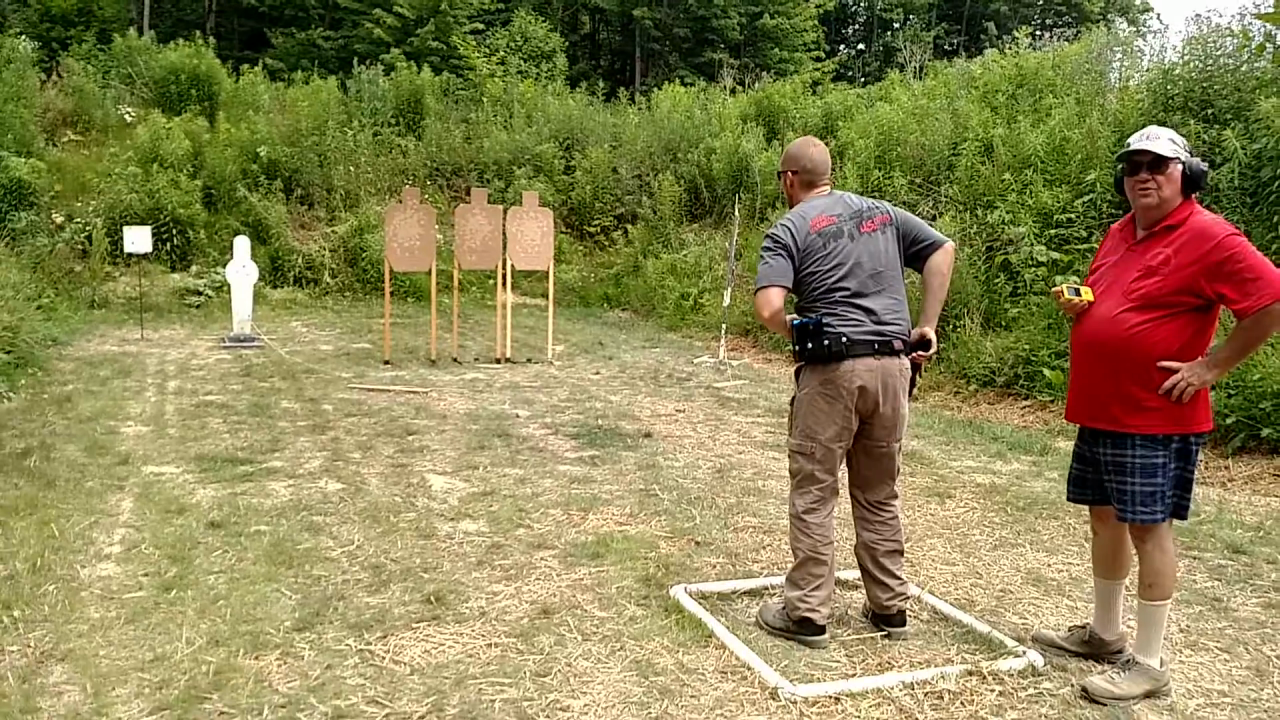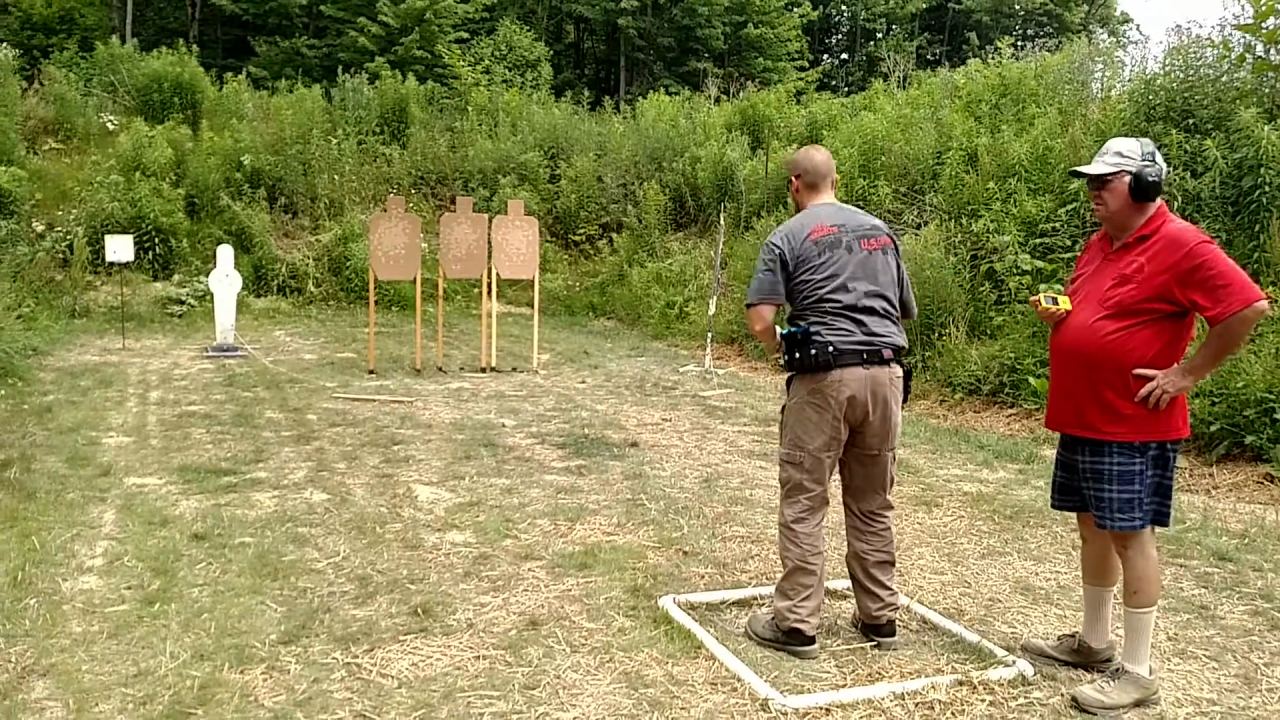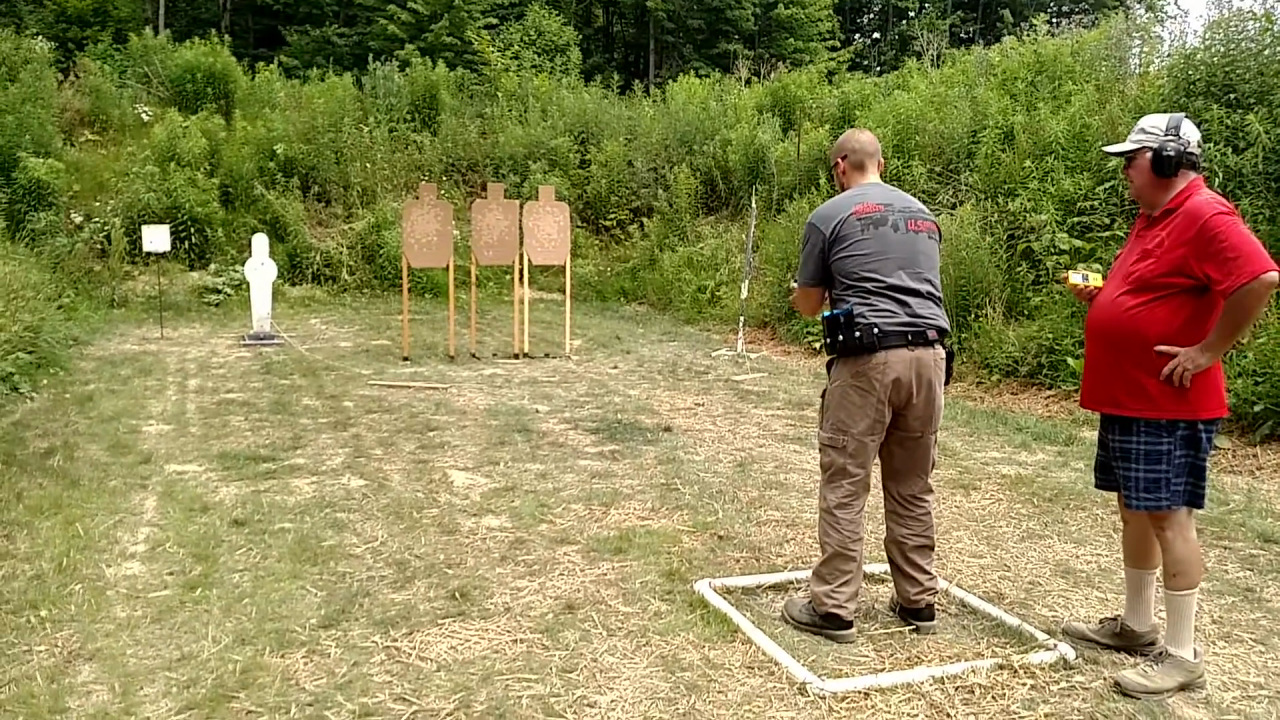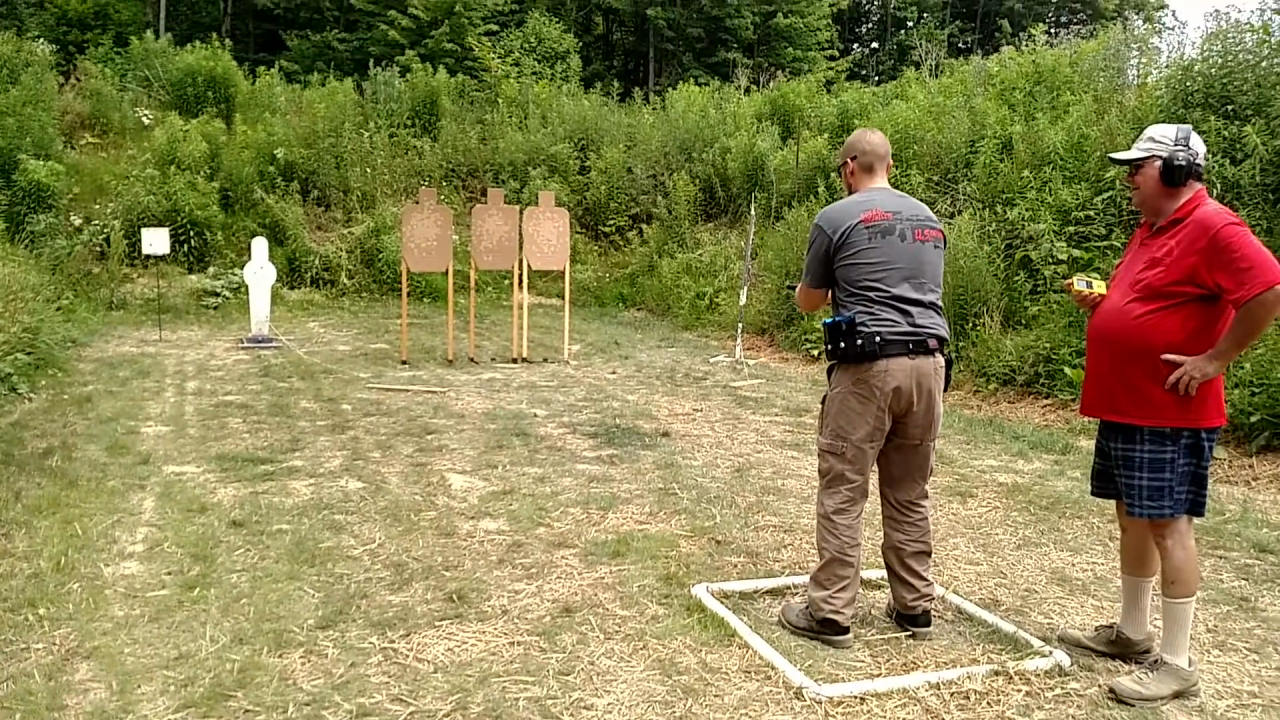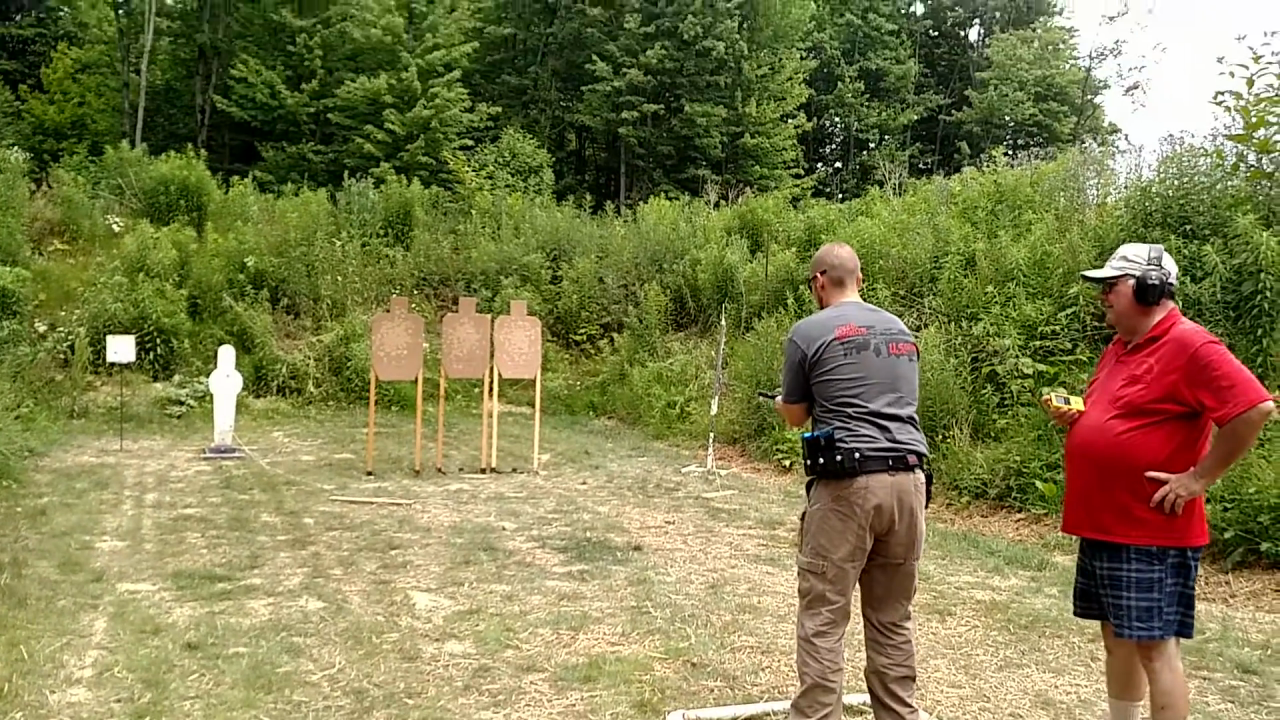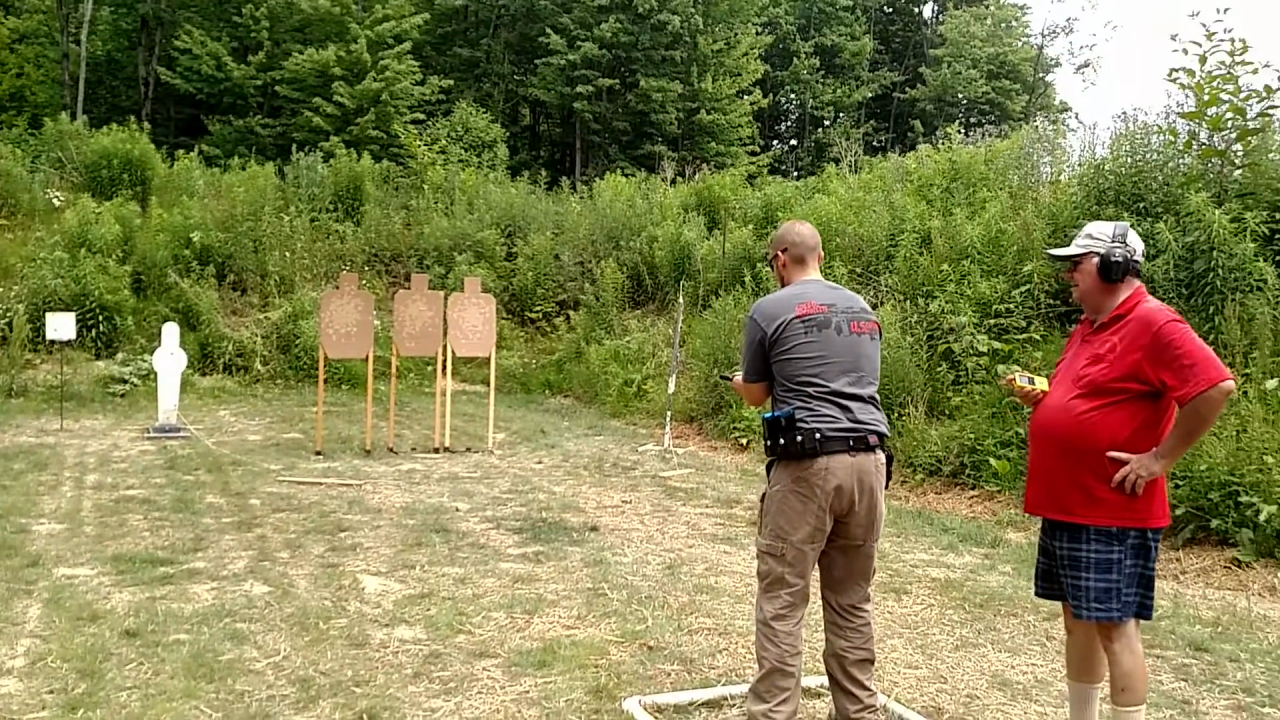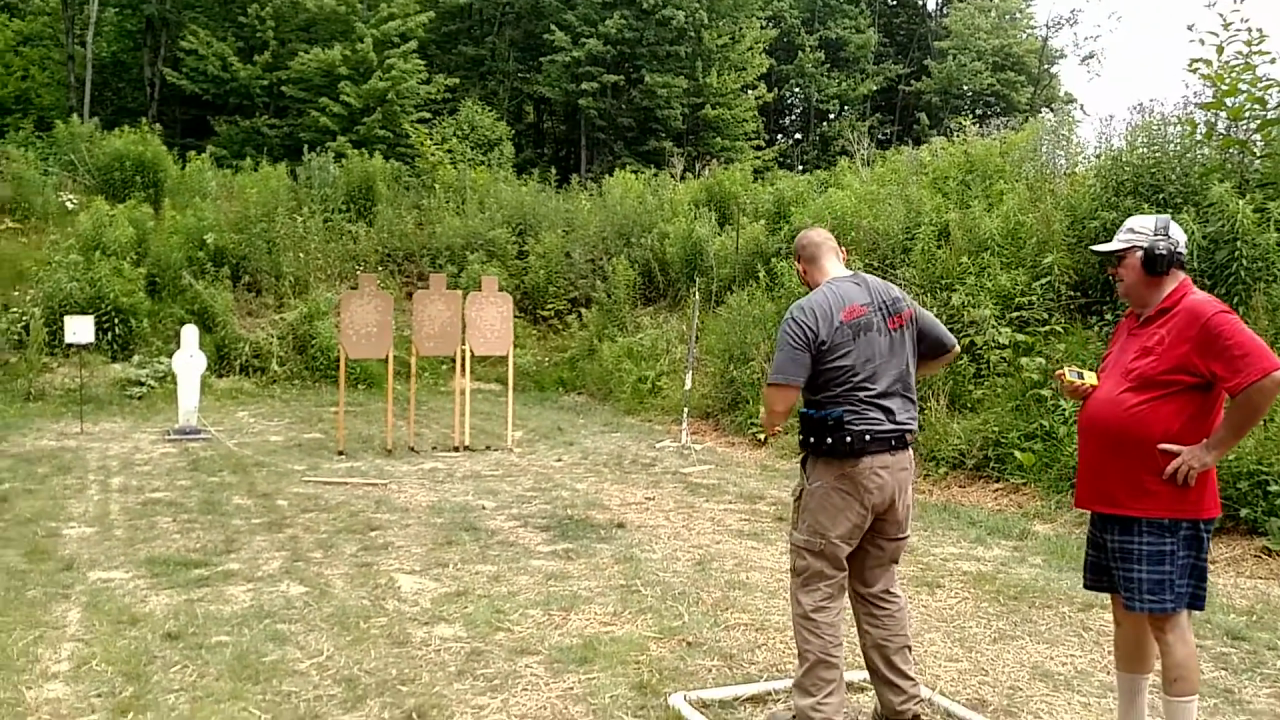
dt=0.7s
person 1, frame 1
left shoulder: (1210, 237)
right shoulder: (1118, 234)
left wrist: (1211, 367)
right wrist: (1077, 308)
left hip: (1156, 417)
right hip: (1099, 410)
left knee: (1149, 529)
right knee: (1105, 517)
left ankle: (1148, 663)
right ankle: (1104, 633)
person 1, frame 2
left shoulder: (1181, 244)
right shoulder: (1099, 244)
left elbow: (1249, 306)
left wrist: (1186, 374)
right wrist: (1056, 317)
left hip: (1133, 425)
right hip: (1082, 418)
left knee: (1129, 535)
right knee: (1092, 528)
left ankle: (1137, 671)
right ankle: (1093, 641)
person 1, frame 3
left shoulder: (1205, 215)
right shoulder: (1151, 217)
left wrist: (1208, 351)
right wrist: (1099, 296)
left hip: (1168, 403)
right hip: (1126, 397)
left knee: (1168, 516)
right knee: (1133, 508)
left ankle: (1180, 655)
right ankle: (1135, 624)
person 1, frame 4
left shoulder: (1212, 227)
right shoulder: (1150, 229)
left wrist: (1214, 360)
right wrist: (1099, 303)
left hip: (1169, 413)
right hip: (1124, 406)
left knee: (1168, 524)
right knee: (1132, 518)
left ankle: (1176, 662)
right ankle: (1130, 632)
person 1, frame 5
left shoulder: (1189, 346)
right shoulder: (1119, 348)
left wrist: (1199, 478)
right wrist: (1074, 419)
left hip: (1151, 534)
right hip: (1103, 526)
left knee: (1154, 646)
right knee: (1117, 640)
person 1, frame 6
left shoulder: (1154, 324)
right shoulder: (1088, 327)
left elbow: (1216, 386)
left wrist: (1160, 457)
right wrist: (1039, 397)
left hip: (1113, 514)
right hip: (1065, 507)
left knee: (1114, 627)
right knee: (1077, 621)
person 1, frame 7
left shoulder: (1202, 315)
right shoulder: (1133, 320)
left wrist: (1211, 449)
right wrist: (1087, 391)
left hip: (1164, 506)
right hip: (1113, 499)
left knee: (1165, 618)
right knee: (1126, 611)
person 2, frame 1
left shoulder: (788, 230)
right shoulder: (880, 212)
left elbow: (768, 309)
right elbow: (943, 250)
left wrist: (794, 333)
right wrist: (926, 326)
left hip: (833, 370)
right hip: (892, 365)
left knee: (813, 494)
right knee: (880, 493)
left ankle: (807, 613)
right ankle: (889, 606)
person 2, frame 2
left shoulder: (786, 238)
right shoulder: (881, 231)
left elbow: (760, 322)
right elbow: (906, 312)
left wrist: (783, 347)
left hip: (824, 378)
right hip: (884, 375)
left knee: (803, 504)
right knee: (872, 504)
left ankle: (796, 623)
right ankle: (879, 616)
person 2, frame 3
left shoulder: (829, 216)
right shoulder: (922, 214)
left elbow: (809, 304)
left wrist: (806, 296)
left hip: (867, 360)
right hip: (928, 356)
left knee: (844, 487)
right knee: (912, 487)
left ankle: (832, 607)
right ankle: (918, 600)
person 2, frame 4
left shoulder: (835, 218)
right shoulder: (929, 218)
left elbow: (809, 302)
left wrist: (835, 291)
left hip: (868, 367)
right hip: (927, 364)
left knee: (842, 494)
right knee: (910, 494)
left ankle: (830, 612)
right ankle: (914, 606)
person 2, frame 5
left shoulder: (809, 332)
right shoulder: (901, 331)
left elbow: (795, 417)
left wrist: (784, 403)
left hip: (849, 484)
right hip: (908, 480)
left knee: (823, 617)
right knee: (892, 617)
person 2, frame 6
left shoulder: (768, 310)
right shoulder: (862, 308)
left elbow: (756, 396)
left wrist: (740, 382)
left hip: (808, 466)
right hip: (868, 461)
left knee: (782, 599)
right knee: (852, 599)
person 2, frame 7
left shoulder: (807, 314)
right shoulder: (896, 296)
left elbow: (779, 406)
right elbow: (948, 350)
left wrist: (769, 421)
left hip: (840, 469)
right hip: (897, 461)
left knee: (818, 594)
right knee: (879, 587)
